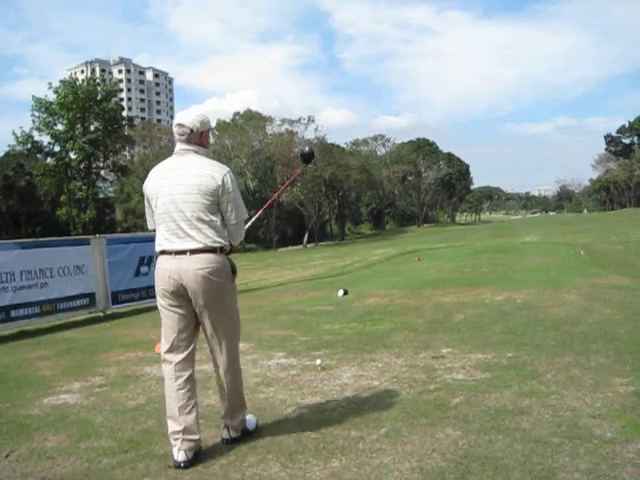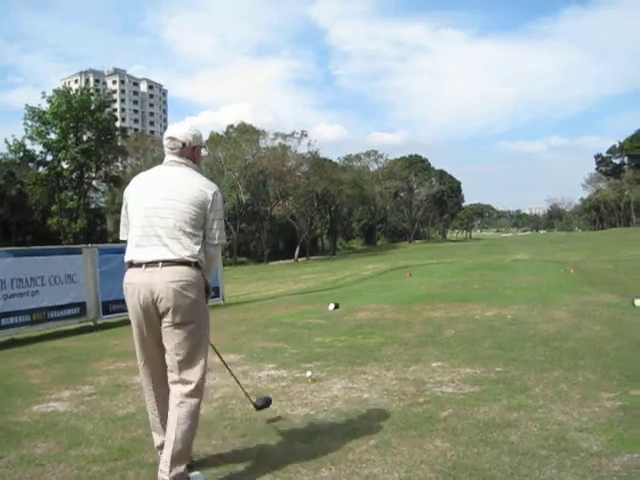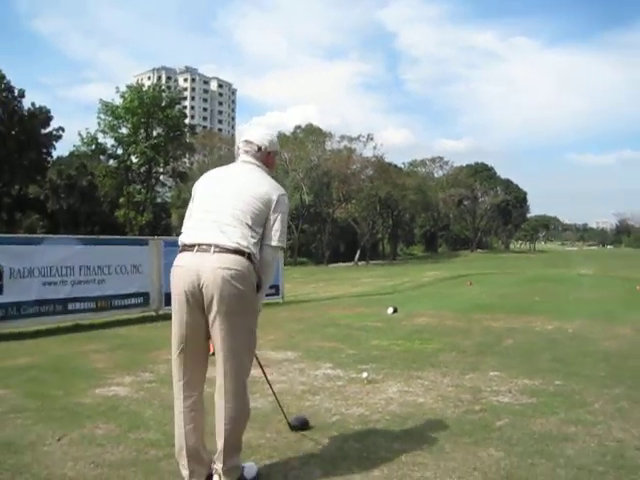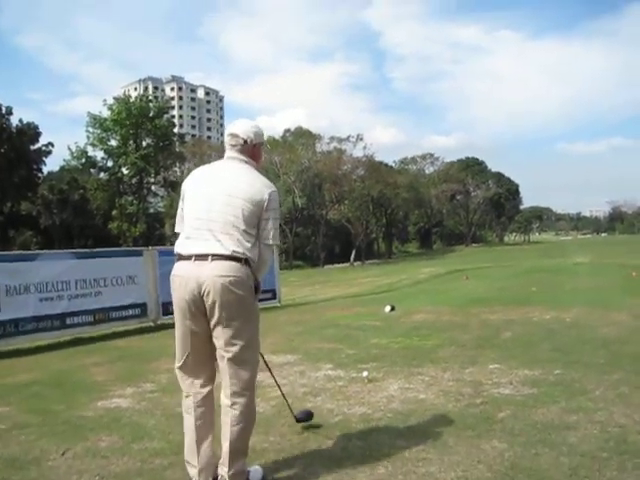
dt=0.5s
person 1, frame 1
left shoulder: (153, 176)
right shoulder: (218, 172)
left elbow: (155, 226)
right elbow: (236, 231)
left hip: (166, 267)
right hip: (208, 265)
left knee: (175, 357)
right knee: (224, 349)
left ankle: (183, 444)
right ankle: (234, 423)
person 1, frame 2
left shoulder: (136, 184)
right shoulder: (206, 189)
left elbow: (128, 239)
right elbow: (212, 250)
right wrist: (201, 285)
left hip: (137, 278)
right hip: (181, 279)
left knee: (153, 374)
right knee: (185, 380)
person 1, frame 3
left shoulder: (207, 177)
right shoulder: (273, 191)
right elbow: (271, 252)
right wrist: (257, 295)
left hip: (184, 265)
right hip: (230, 270)
left knee: (187, 374)
right knee: (231, 375)
person 1, frame 4
left shoulder: (195, 177)
right shoulder: (263, 187)
left elbow: (182, 231)
right elbow: (265, 249)
right wrist: (251, 285)
left hip: (183, 272)
right hip: (230, 276)
left knee: (195, 380)
right knee: (237, 380)
